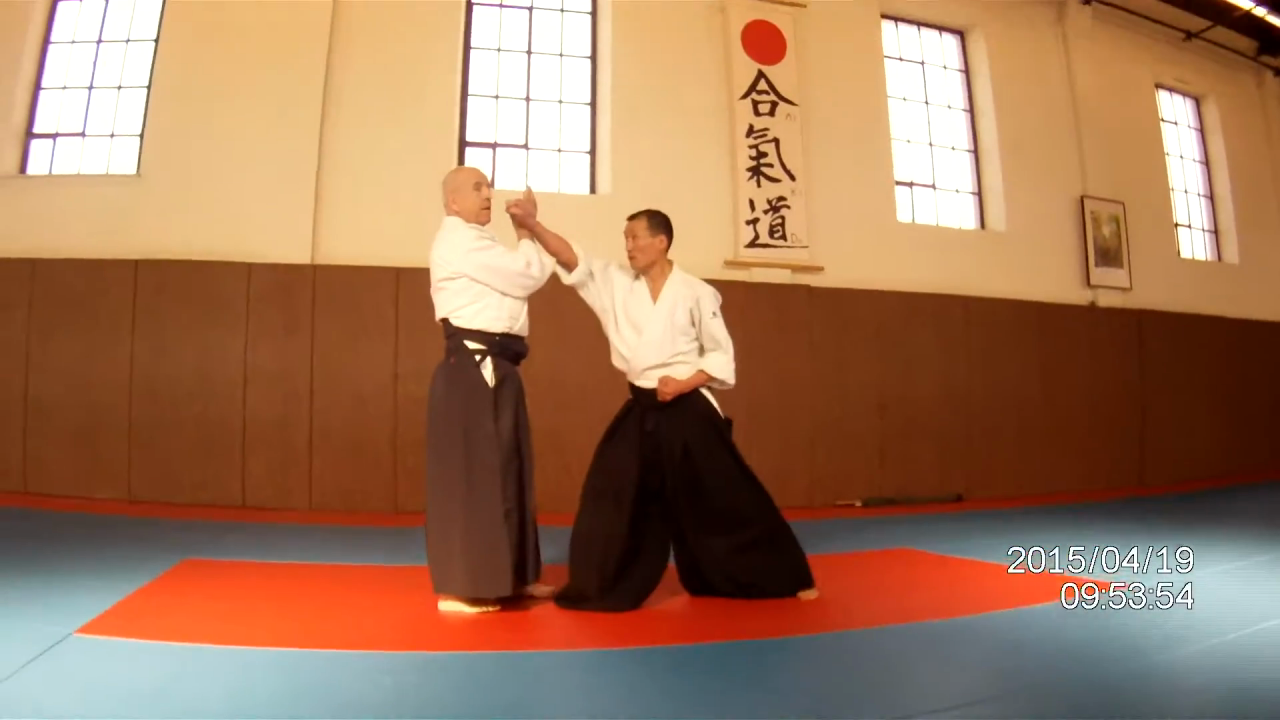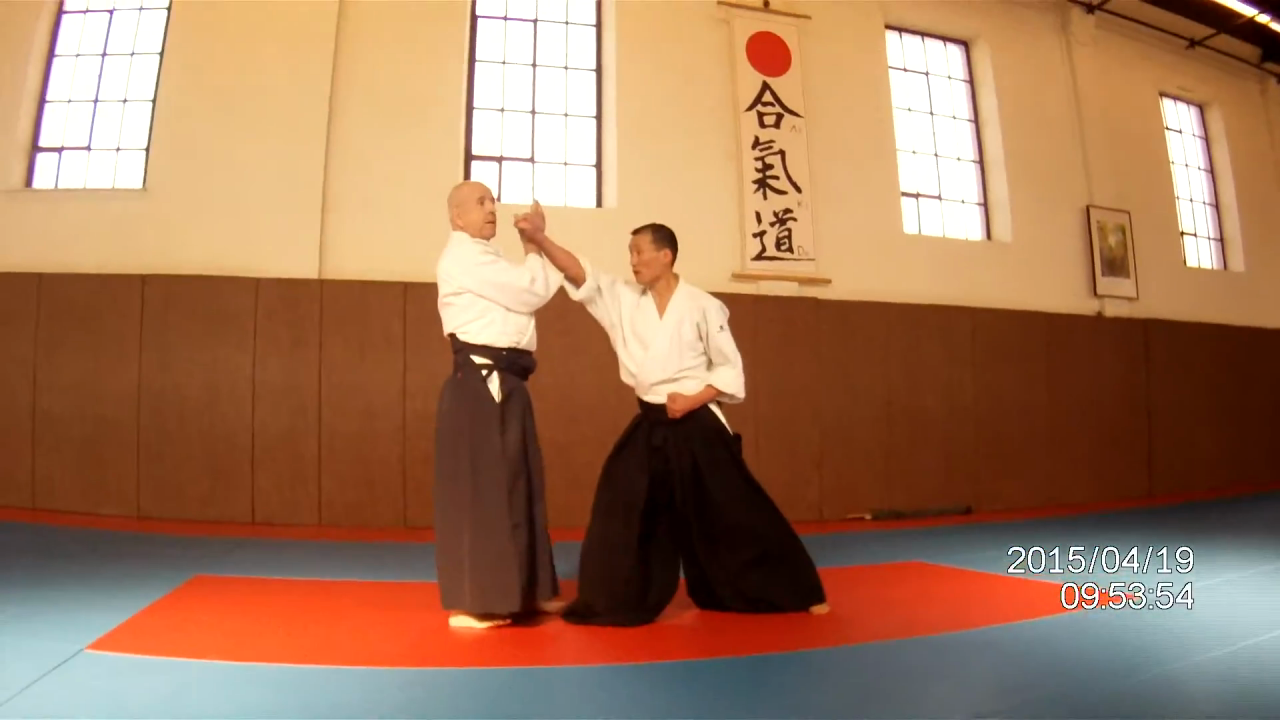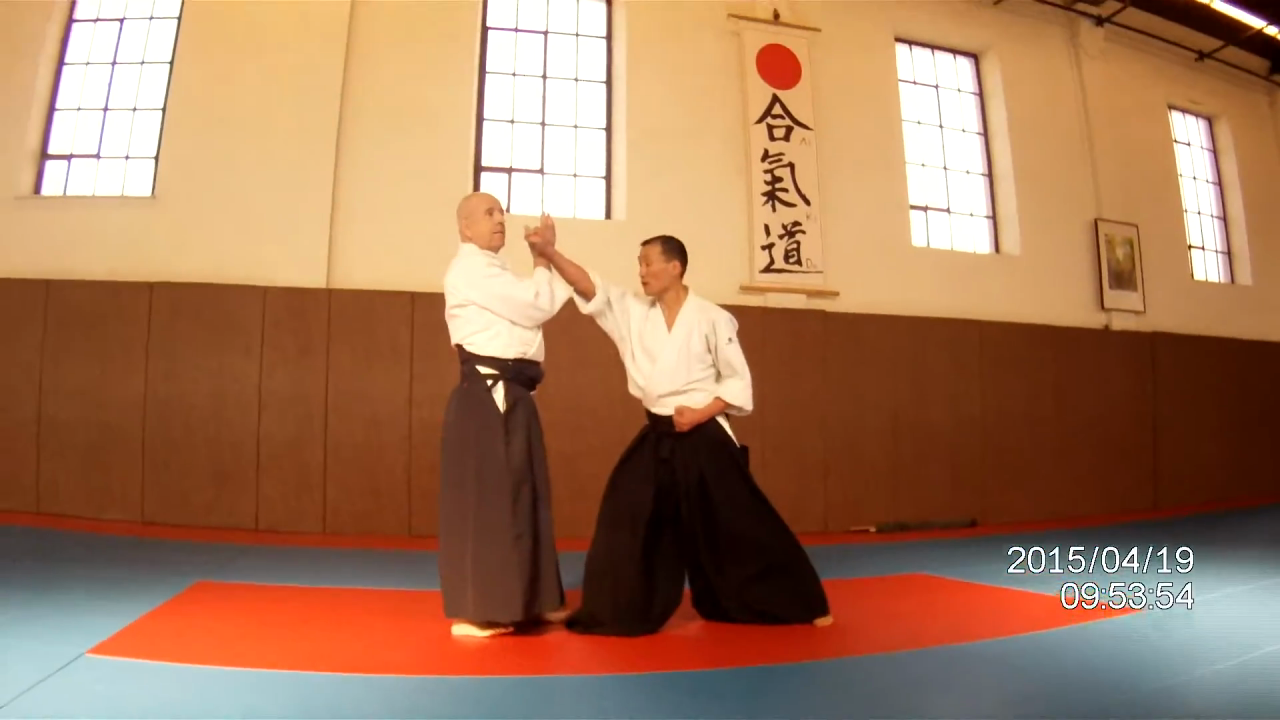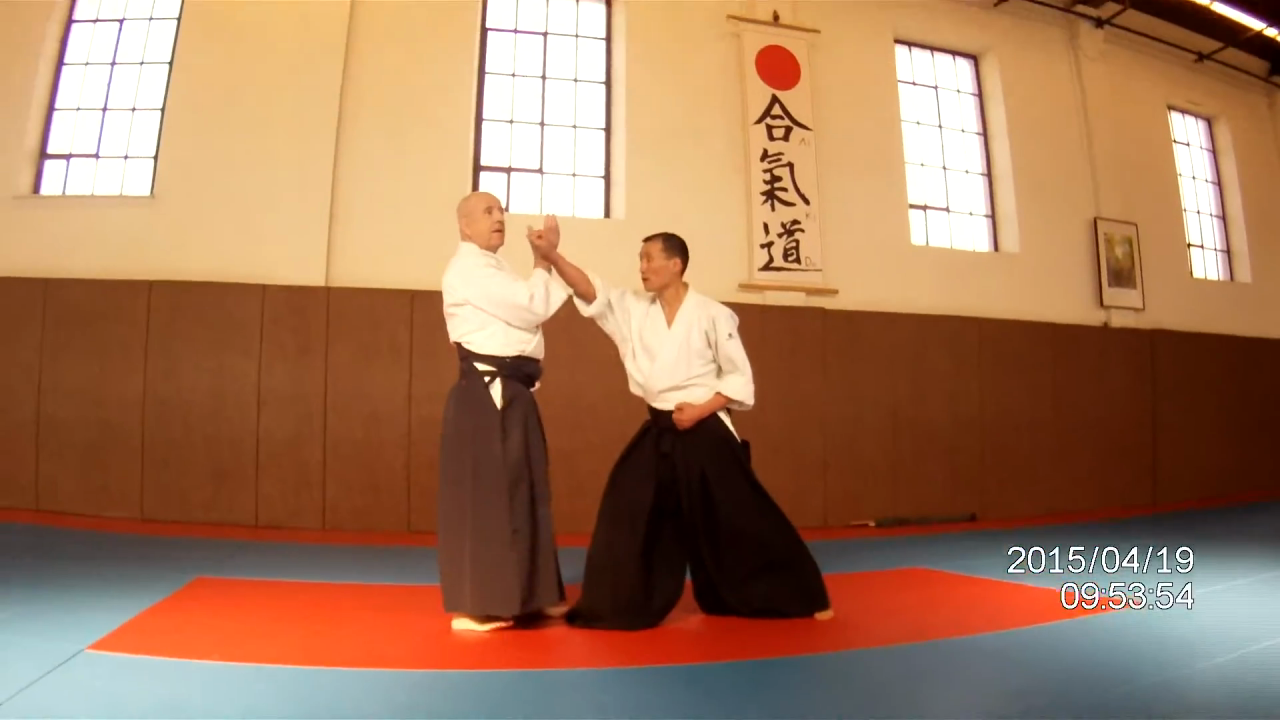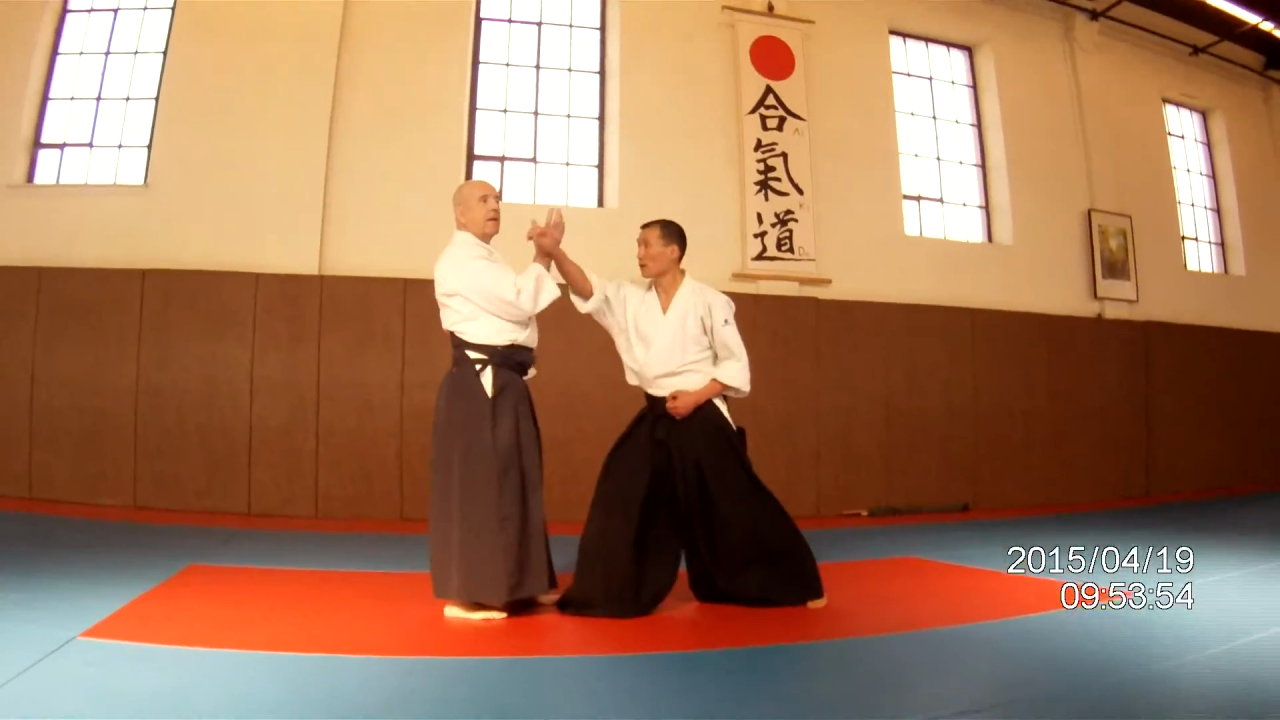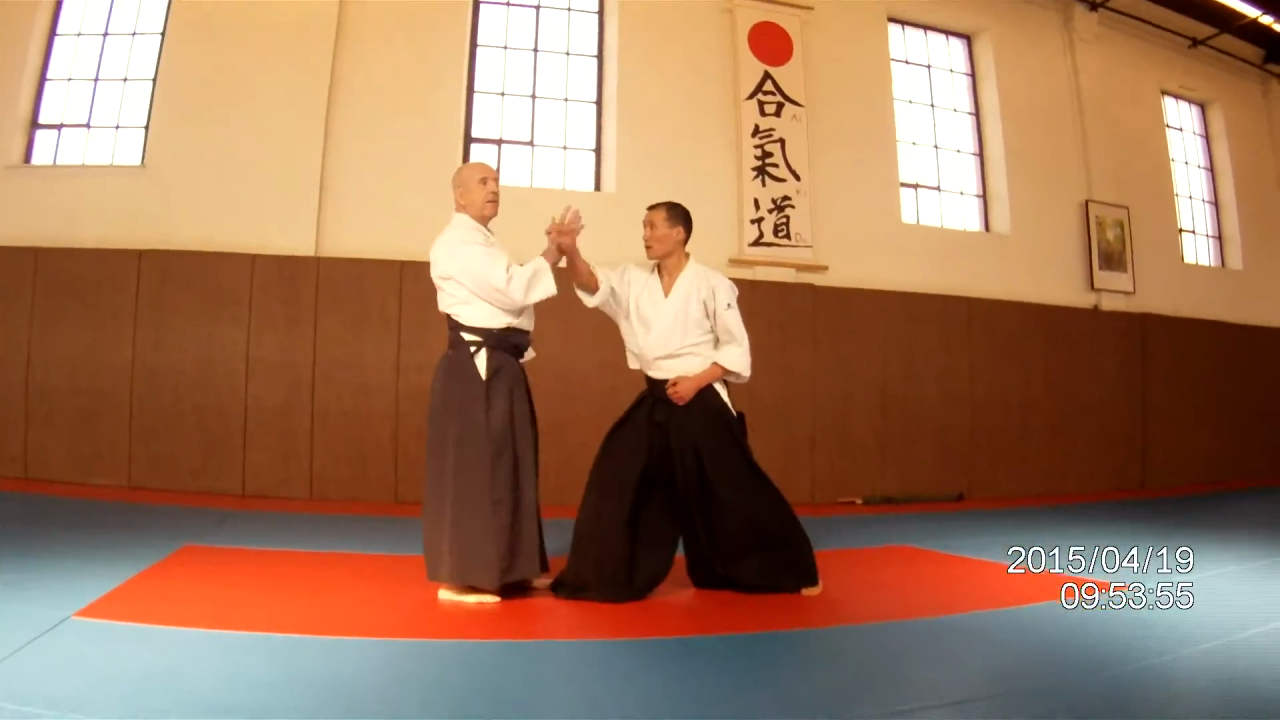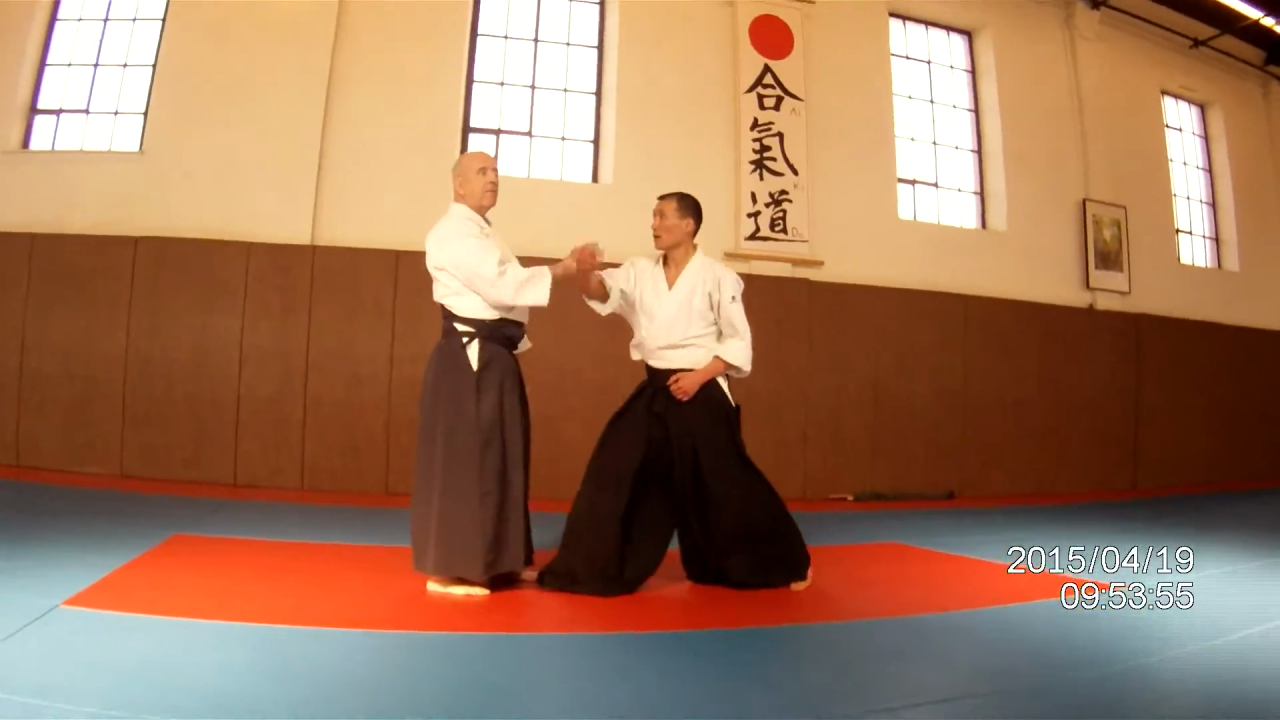
dt=0.1s
person 1, frame 1
left shoulder: (469, 242)
right shoulder: (458, 242)
left elbow: (512, 279)
right elbow: (526, 275)
right wrist: (525, 231)
left hip: (489, 370)
right hip: (473, 372)
left knee: (500, 475)
right knee: (473, 477)
left ankle: (508, 578)
right ankle: (458, 590)
person 1, frame 2
left shoulder: (480, 257)
right shoulder: (463, 257)
left elbow: (520, 296)
right elbow: (531, 291)
right wrist: (533, 247)
left hip: (499, 386)
right hip: (480, 388)
left knee: (509, 489)
right knee: (481, 491)
left ankle: (516, 594)
right ankle: (468, 605)
person 1, frame 3
left shoulder: (487, 269)
right shoulder: (471, 269)
left elbow: (524, 311)
right elbow: (536, 305)
right wrist: (542, 259)
left hip: (507, 397)
right hip: (486, 398)
left knee: (517, 499)
right knee: (486, 501)
left ankle: (521, 604)
right ankle: (472, 614)
person 1, frame 4
left shoulder: (489, 268)
right shoulder: (468, 268)
right elbow: (530, 307)
right wrist: (544, 261)
left hip: (509, 395)
right hip: (486, 397)
left knee: (517, 496)
right knee: (485, 498)
left ankle: (519, 599)
right ankle: (471, 608)
person 1, frame 5
left shoulder: (483, 258)
right shoulder: (461, 258)
right elbow: (519, 300)
right wrist: (543, 254)
left hip: (503, 383)
right hip: (478, 385)
left knee: (510, 483)
right knee: (476, 486)
left ankle: (512, 586)
right ankle: (463, 596)
person 1, frame 6
left shoulder: (482, 241)
right shoulder: (458, 241)
right elbow: (512, 288)
right wrist: (554, 251)
left hip: (499, 368)
right hip: (474, 369)
left knee: (505, 469)
right knee: (472, 471)
left ankle: (502, 571)
right ankle: (457, 579)
person 1, frame 7
left shoulder: (479, 231)
right shoulder: (453, 232)
right elbow: (502, 285)
right wrist: (562, 270)
left hip: (493, 358)
right hip: (468, 360)
left knee: (497, 460)
right knee: (462, 462)
left ankle: (491, 563)
right ankle: (446, 572)
person 2, frame 1
left shoulder: (696, 293)
right shoulder: (616, 284)
left elbow: (721, 356)
right elbow: (573, 260)
left wrist: (683, 384)
right wrist: (531, 224)
left hip: (689, 411)
right hip: (642, 412)
left knee: (728, 499)
right knee: (613, 496)
left ankle: (783, 577)
right ankle: (605, 589)
person 2, frame 2
left shoulder: (703, 306)
right shoulder: (623, 299)
left elbow: (730, 370)
right elbow: (581, 275)
left wrist: (693, 400)
right wrist: (539, 239)
left hip: (697, 425)
right hip: (650, 426)
left knee: (736, 513)
right knee: (621, 511)
left ankle: (797, 591)
right ankle: (615, 601)
person 2, frame 3
left shoulder: (712, 318)
right shoulder: (632, 311)
left elbow: (738, 383)
right elbow: (591, 289)
left wrist: (701, 414)
right wrist: (549, 252)
left hip: (704, 437)
right hip: (657, 437)
left knee: (741, 525)
right knee: (626, 521)
left ankle: (800, 603)
right ankle: (619, 613)
person 2, frame 4
left shoulder: (712, 315)
right shoulder: (633, 310)
left elbow: (739, 379)
right elbow: (591, 293)
left wrist: (702, 410)
right wrist: (552, 256)
left hip: (706, 433)
right hip: (658, 433)
left knee: (743, 519)
right knee: (626, 513)
left ankle: (803, 596)
right ankle: (617, 605)
person 2, frame 5
left shoulder: (708, 301)
right shoulder: (629, 299)
left elbow: (736, 365)
right elbow: (588, 289)
left wrist: (697, 397)
right wrist: (555, 252)
left hip: (702, 420)
right hip: (654, 420)
left knee: (738, 508)
right knee: (620, 501)
left ankle: (797, 585)
right ankle: (610, 594)
person 2, frame 6
left shoulder: (709, 284)
right shoulder: (633, 279)
left elbow: (736, 349)
right elbow: (592, 285)
left wrist: (697, 381)
right wrist: (571, 253)
left hip: (701, 401)
right hip: (654, 402)
left knee: (735, 491)
right knee: (616, 482)
left ankle: (794, 571)
right ankle: (603, 577)
person 2, frame 7
left shoulder: (717, 277)
right shoulder: (640, 271)
left elbow: (739, 343)
right elbow: (602, 292)
left wrist: (700, 376)
right wrist: (587, 272)
left hip: (701, 394)
right hip: (654, 391)
left knee: (729, 485)
right knee: (615, 475)
left ankle: (786, 564)
right ankle: (593, 571)
